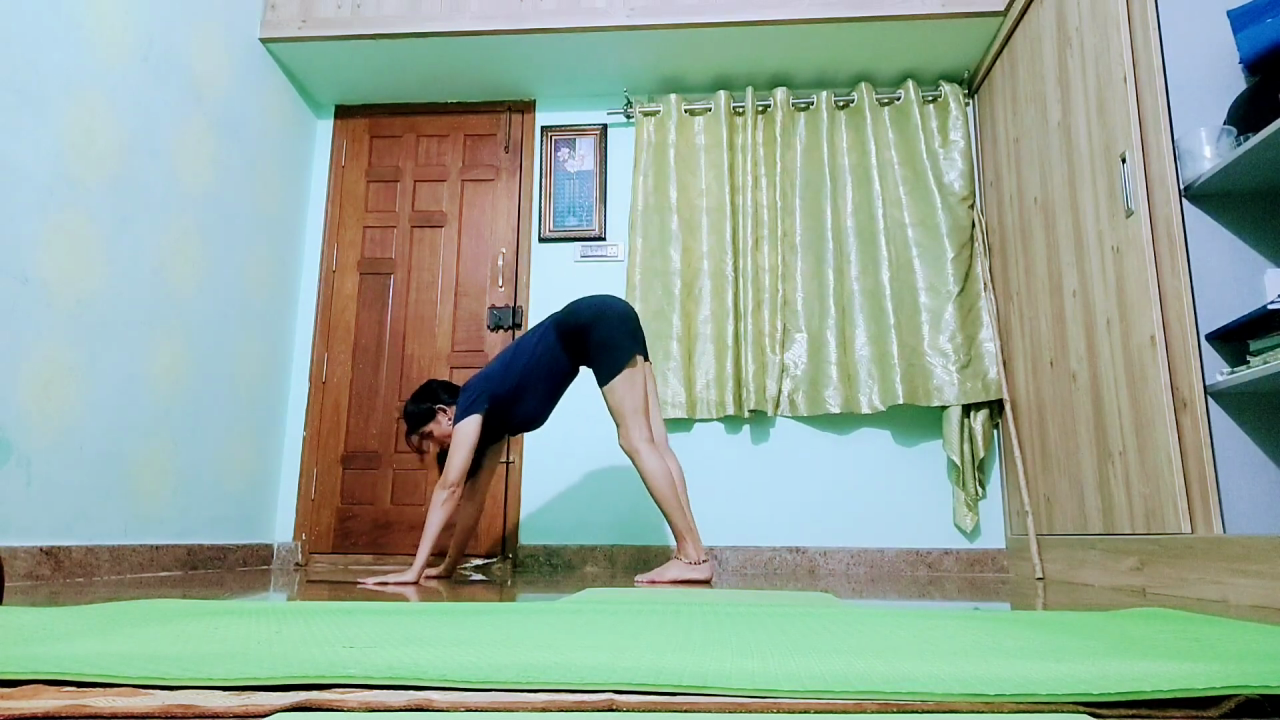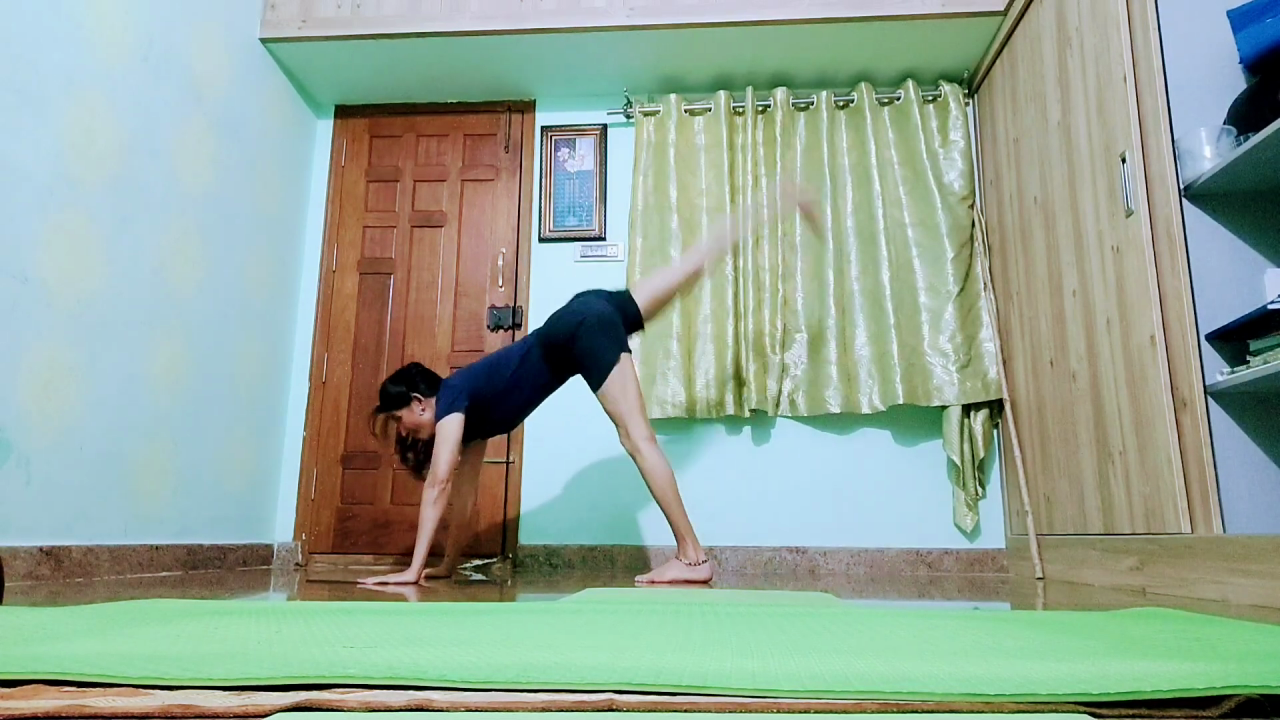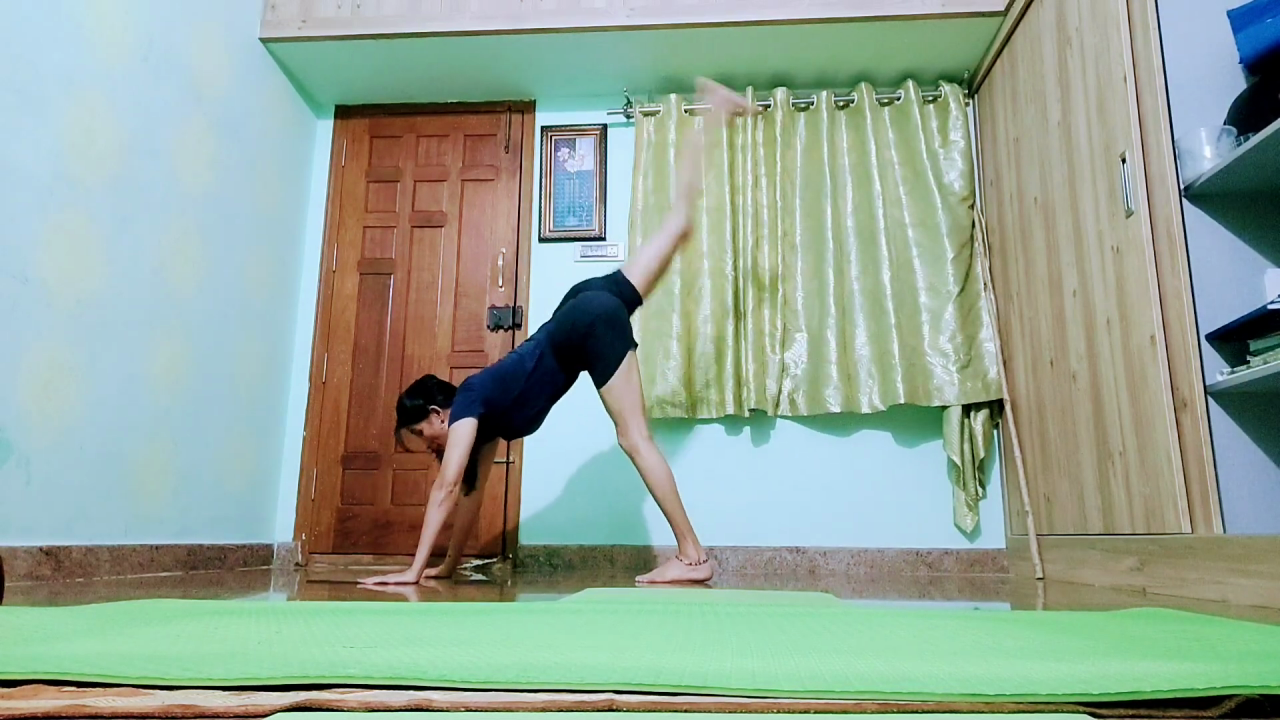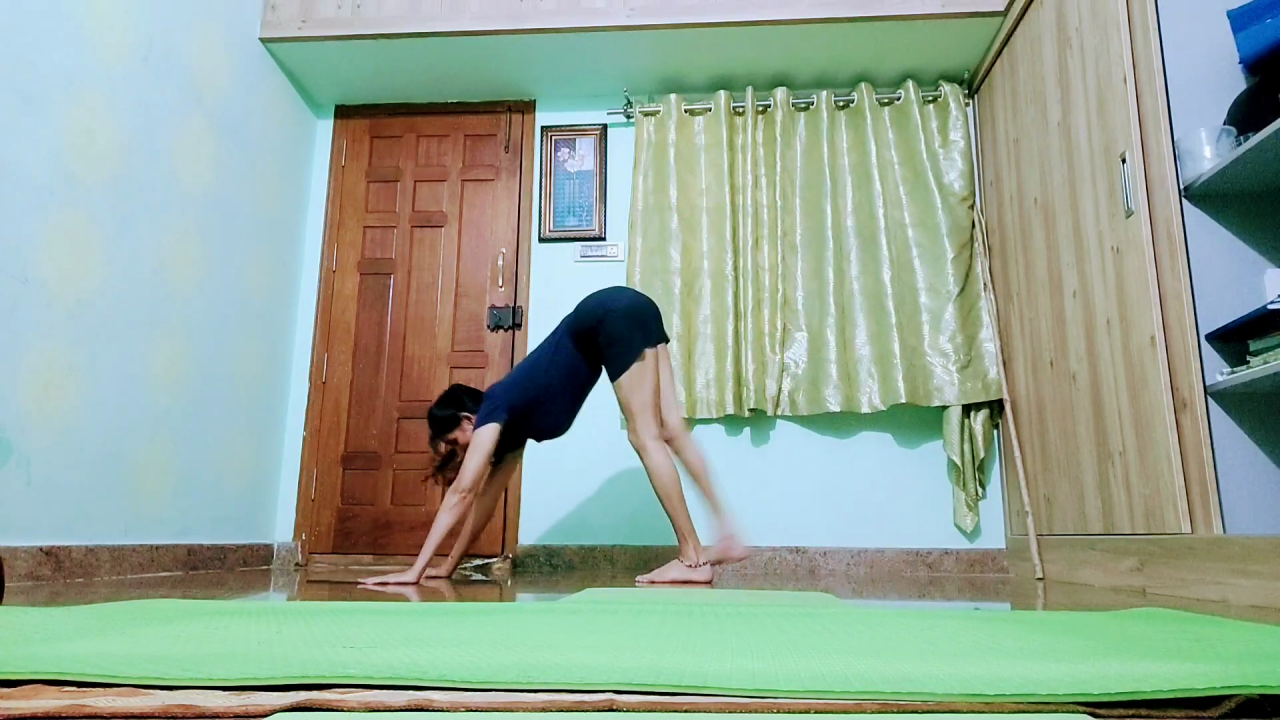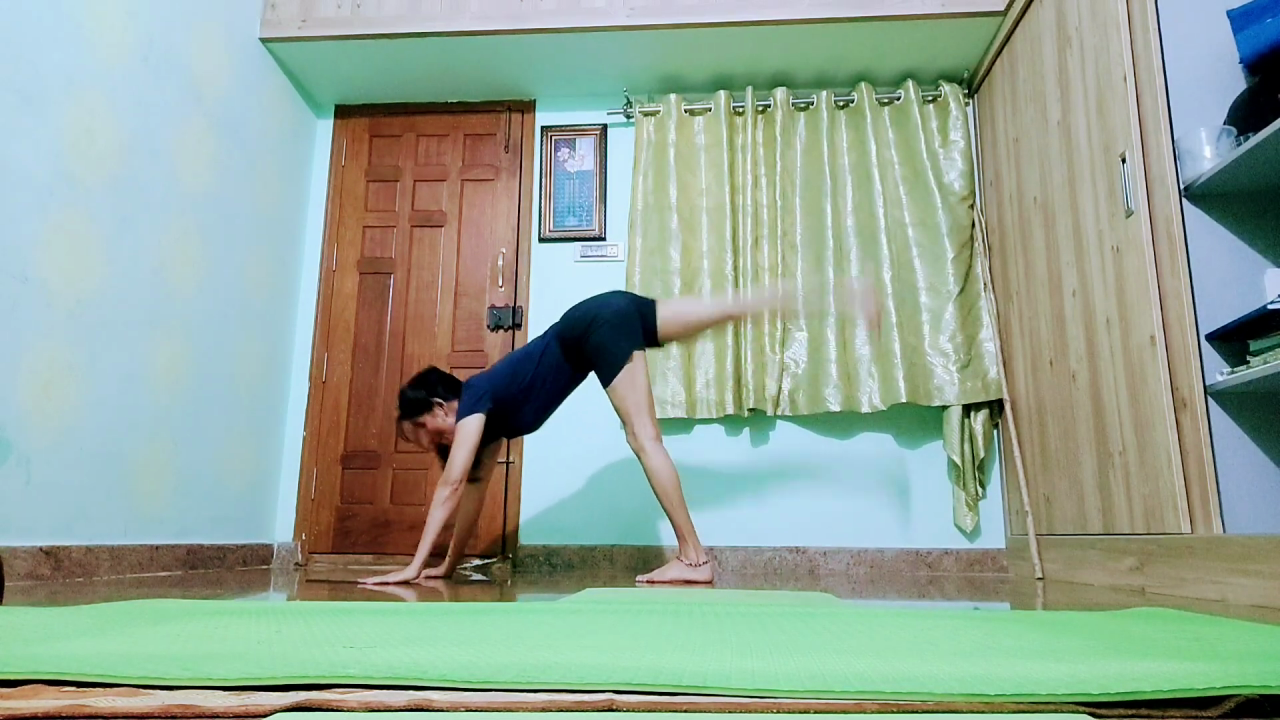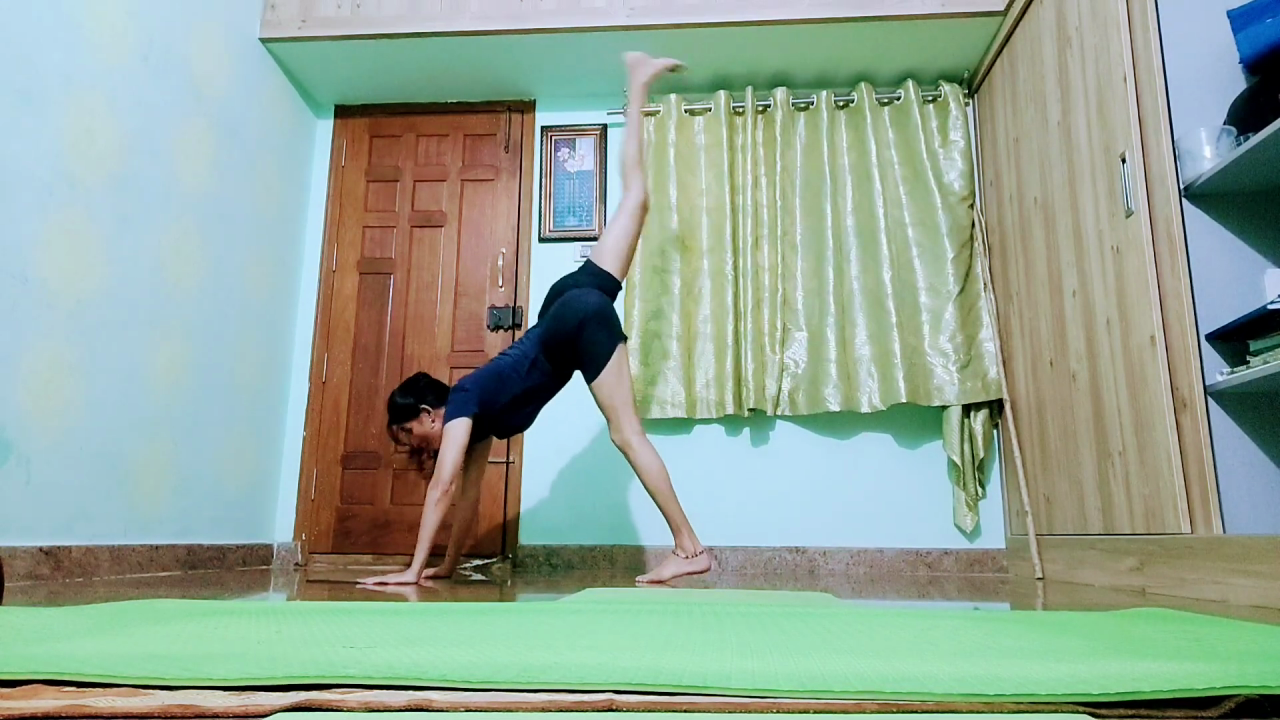
dt=0.4s
person 1, frame 1
left shoulder: (471, 403)
right shoulder: (491, 412)
left elbow: (449, 488)
right elbow: (472, 492)
left wrist: (415, 569)
right wrist: (448, 565)
left hip: (600, 323)
right hip: (603, 324)
left knee: (637, 441)
right knee: (654, 441)
left ankle: (693, 556)
right ankle: (692, 551)
person 1, frame 2
left shoulder: (451, 399)
right shoulder: (473, 393)
left elbow: (439, 483)
right elbow: (464, 484)
left wrist: (415, 569)
right wrist: (447, 565)
left hip: (584, 332)
right hip: (588, 318)
left knee: (637, 440)
right knee: (696, 261)
left ankle: (692, 559)
person 1, frame 3
left shoulder: (464, 408)
right shoulder: (484, 410)
left elbow: (446, 489)
right elbow: (472, 491)
left wrist: (416, 569)
right wrist: (448, 564)
left hip: (588, 324)
right hip: (589, 310)
left knee: (633, 439)
right knee: (678, 222)
left ankle: (692, 556)
person 1, frame 4
left shoulder: (494, 412)
right shoulder: (512, 418)
left elbow: (462, 492)
right elbow: (488, 492)
left wrist: (417, 569)
right wrist: (450, 564)
left hip: (615, 318)
right hip: (624, 310)
left knee: (647, 439)
right knee: (671, 431)
left ankle: (693, 558)
right ankle: (727, 533)
person 1, frame 5
left shoulder: (474, 401)
right shoulder: (489, 411)
left elbow: (451, 485)
right elbow: (474, 483)
left wrist: (414, 567)
right wrist: (447, 564)
left hip: (600, 326)
right hip: (607, 317)
left knee: (643, 437)
right knee: (731, 307)
left ankle: (693, 556)
right ankle: (846, 299)
person 1, frame 6
left shoulder: (462, 407)
right shoulder: (478, 413)
left elbow: (444, 487)
right elbow: (468, 488)
left wrist: (414, 570)
left hip: (580, 319)
right hip: (576, 304)
left knee: (626, 434)
right knee: (634, 196)
left ankle: (689, 548)
